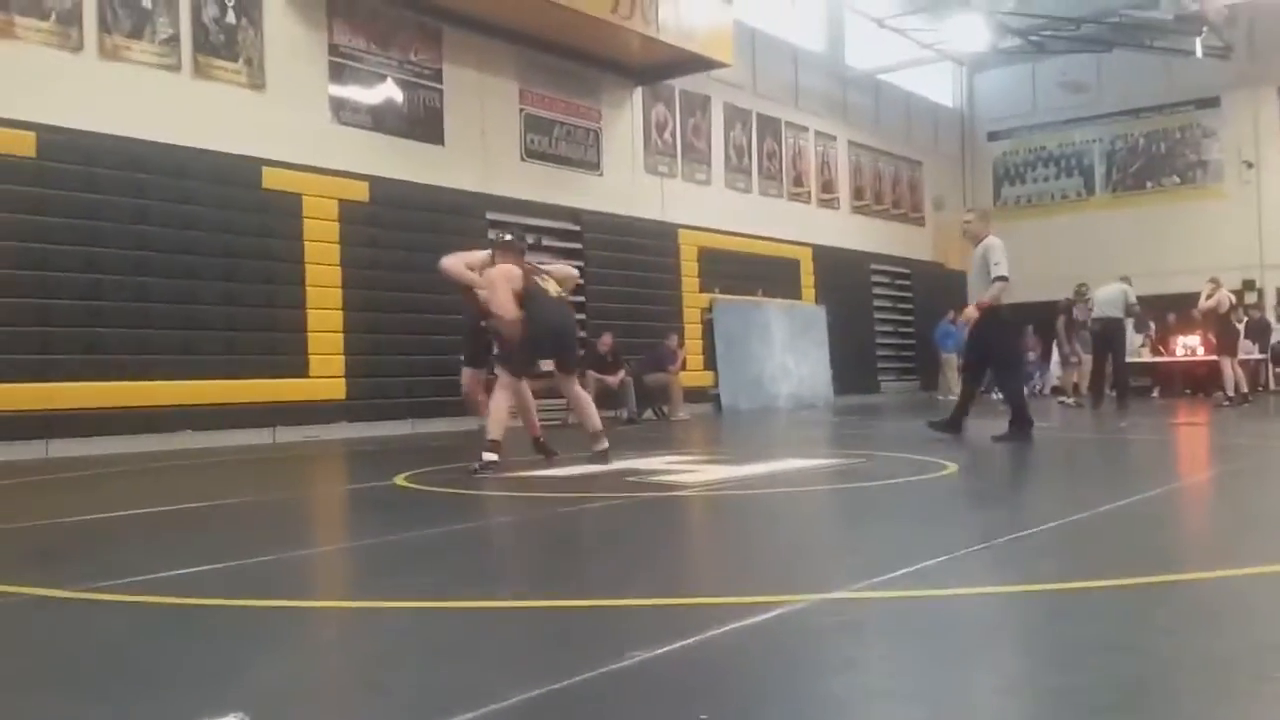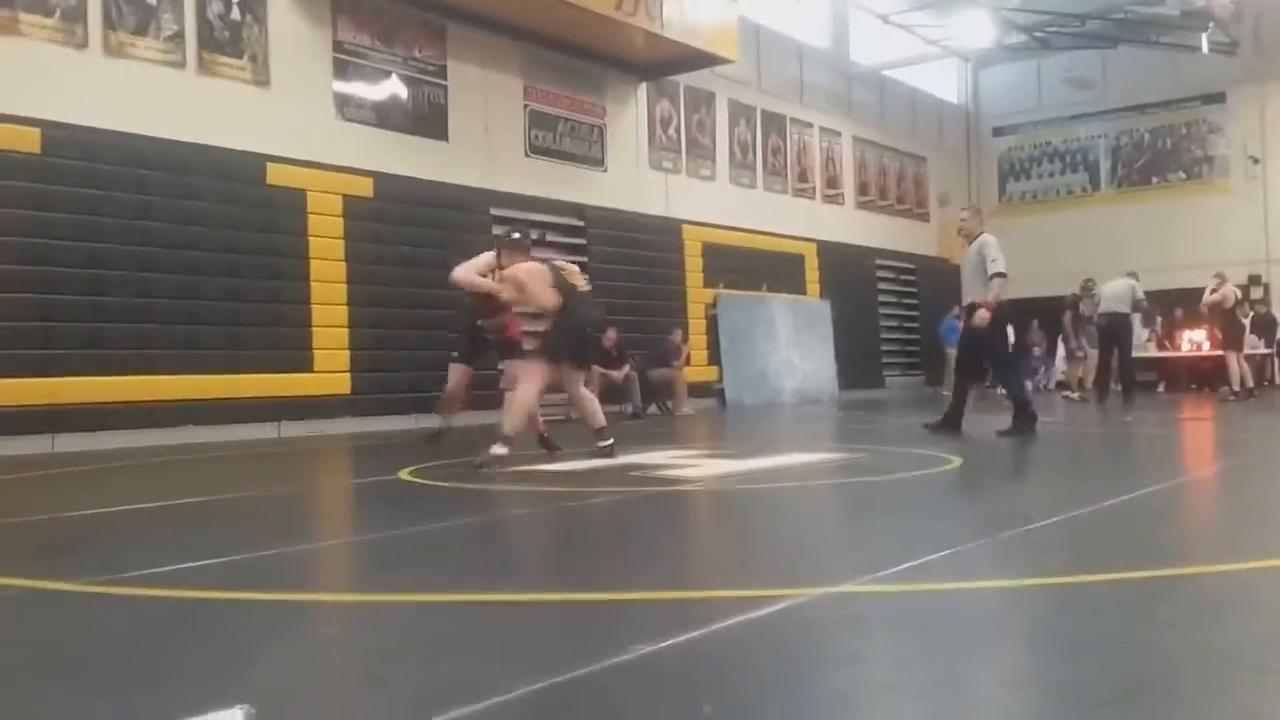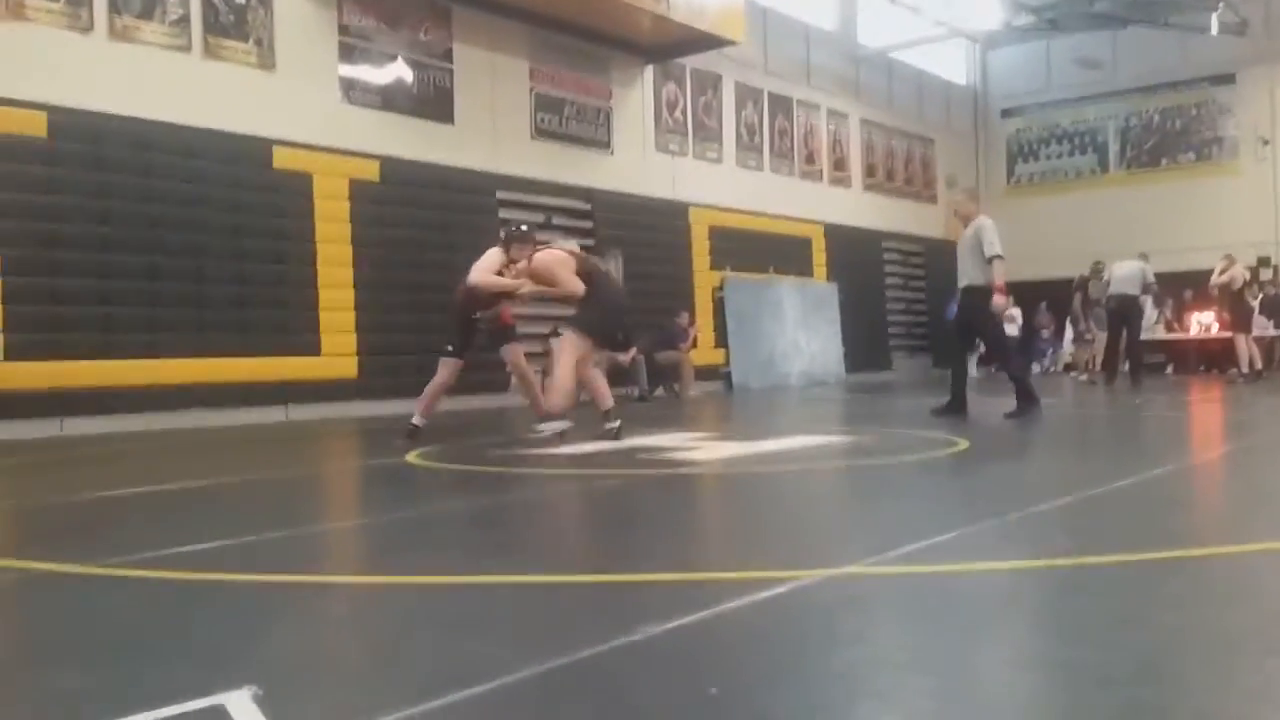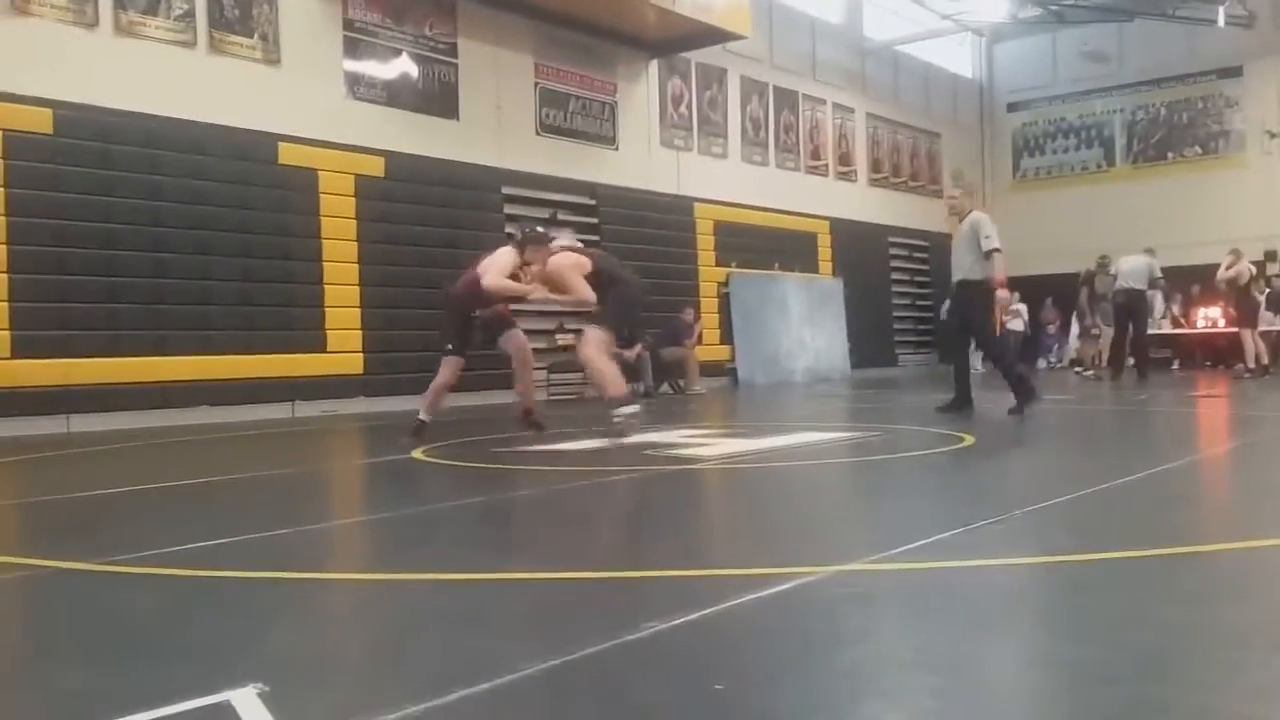
dt=0.1s
person 1, frame 1
left shoulder: (993, 245)
right shoulder: (977, 249)
left elbow: (1001, 281)
left wrist: (978, 307)
right wrist: (974, 310)
left hip: (993, 316)
right hip: (981, 318)
left knee: (1005, 371)
right knee: (970, 371)
left ankle: (1021, 426)
right ankle: (956, 421)
person 1, frame 2
left shoulder: (987, 243)
right shoulder: (971, 248)
left elbow: (999, 278)
left wrist: (987, 307)
right wrist: (969, 313)
left hip: (988, 314)
right hip: (974, 315)
left knee: (1003, 368)
right knee: (964, 368)
left ankle: (1025, 419)
right ankle: (952, 420)
person 1, frame 3
left shoulder: (984, 225)
right shoulder: (965, 231)
left elbow: (996, 258)
left wrist: (999, 291)
right wrist: (960, 301)
left hip: (983, 295)
right hip: (968, 296)
left knee: (999, 348)
right knee: (958, 351)
left ankle: (1027, 399)
right ankle: (957, 402)
person 1, frame 4
left shoulder: (979, 220)
right shoulder: (960, 227)
left elbow: (994, 252)
left wrist: (1001, 285)
right wrist: (951, 298)
left hip: (977, 289)
right hip: (961, 291)
left knee: (989, 344)
right knee: (957, 346)
left ankle: (1024, 391)
right ankle: (962, 398)
person 2, frame 1
right shoulder: (484, 260)
right elbow: (446, 263)
right wrist: (478, 282)
right hip: (478, 326)
left knee: (518, 384)
right knee: (469, 387)
left ankle: (538, 438)
person 2, frame 2
right shoulder: (488, 261)
right elbow: (458, 276)
right wrist: (497, 288)
left hip: (503, 327)
right hip: (474, 326)
left knee: (515, 380)
right knee: (455, 386)
left ankle: (541, 433)
right ankle: (443, 424)
person 2, frame 3
right shoulder: (496, 257)
right elbow: (475, 280)
right wrist: (516, 284)
left hip: (495, 314)
right hip: (464, 314)
left knee: (520, 366)
right knee: (445, 377)
right ankle: (416, 423)
person 2, frame 4
left shoulder: (530, 265)
right shoulder: (508, 257)
right elbow: (489, 283)
right wrist: (528, 288)
left hip: (492, 310)
right hip: (461, 309)
left knee: (523, 350)
right knee: (448, 376)
left ankle: (528, 412)
right ankle: (422, 420)
person 3, frame 1
left shoulder: (497, 273)
right shoulder: (535, 270)
left elbow: (508, 315)
right elbow: (573, 274)
left hip: (540, 326)
right hip: (563, 322)
left knee: (504, 389)
right knee: (571, 387)
left ankle: (490, 455)
right ankle: (600, 444)
person 3, frame 2
left shoulder: (519, 271)
right shoulder: (543, 267)
left elbow: (548, 303)
right elbow: (574, 271)
left wrist: (515, 299)
left hip: (567, 320)
right hip: (584, 317)
left knee: (528, 381)
right knee: (573, 385)
left ankle: (500, 448)
right ankle: (605, 442)
person 3, frame 3
left shoulder: (540, 261)
right shoulder: (548, 254)
left elbow: (577, 289)
left wrist: (537, 290)
left hip: (603, 300)
right hip: (610, 298)
left knee: (562, 355)
right knee: (583, 363)
left ankle: (553, 421)
right ankle: (611, 423)
person 3, frame 4
left shoulder: (555, 265)
right shoulder: (561, 258)
left elbow: (587, 297)
left wrist: (551, 297)
left hip: (622, 293)
right hip: (625, 291)
left knee: (589, 352)
right knee: (597, 354)
left ankle: (626, 409)
right ankle: (622, 414)
